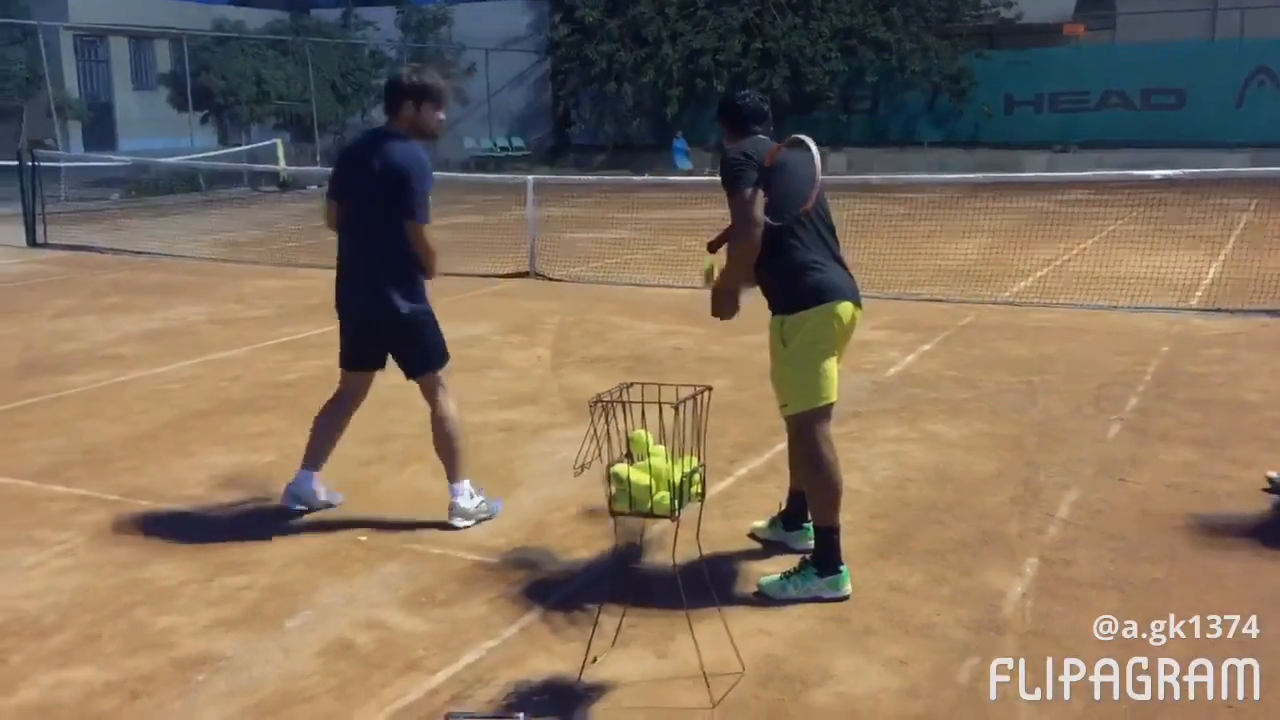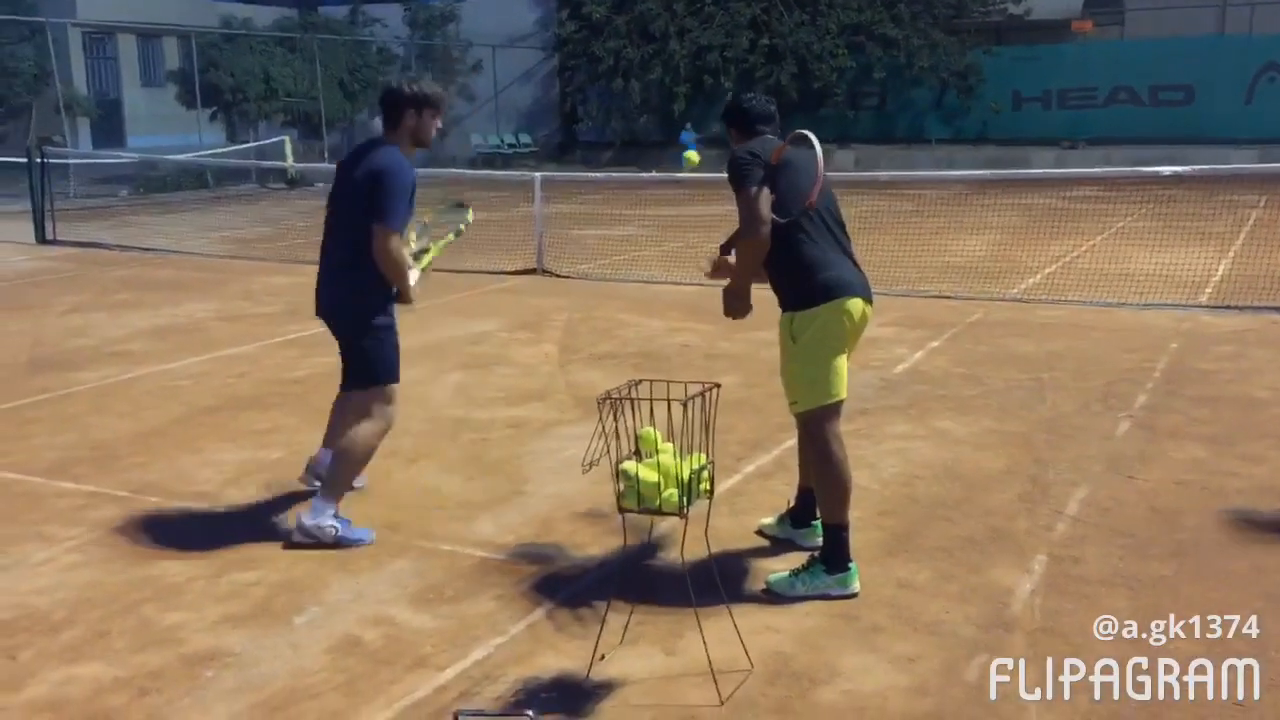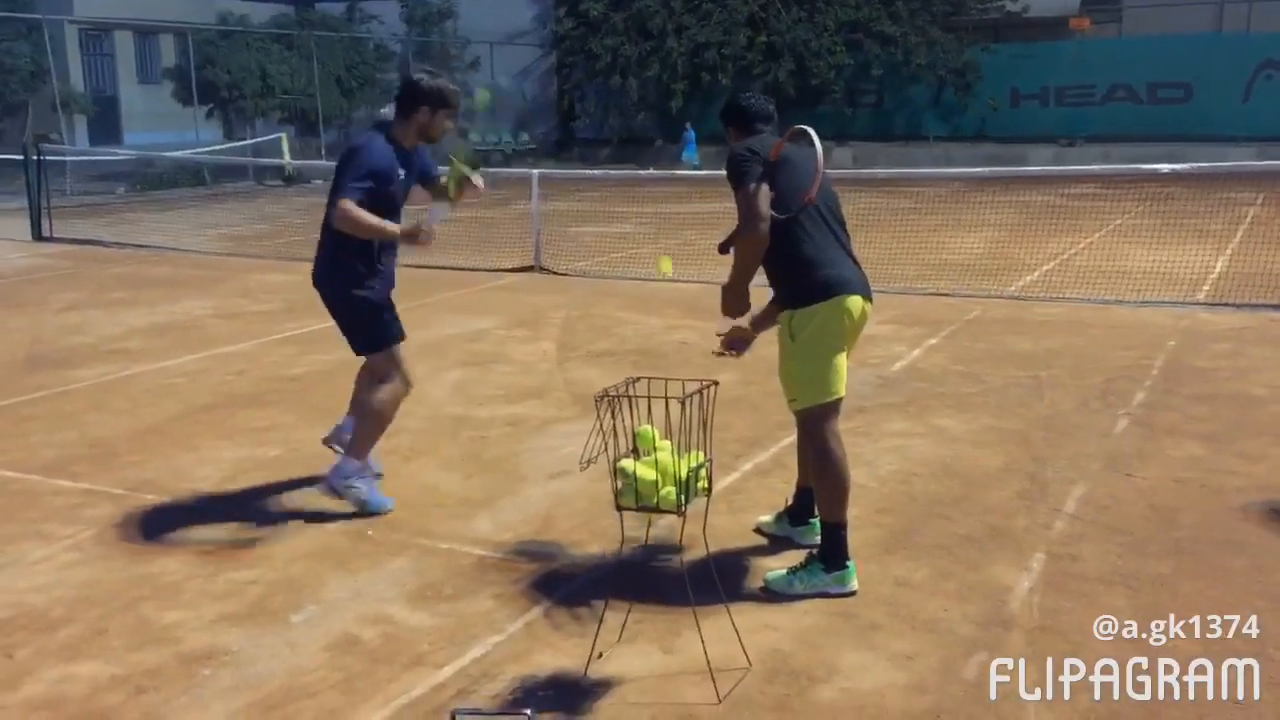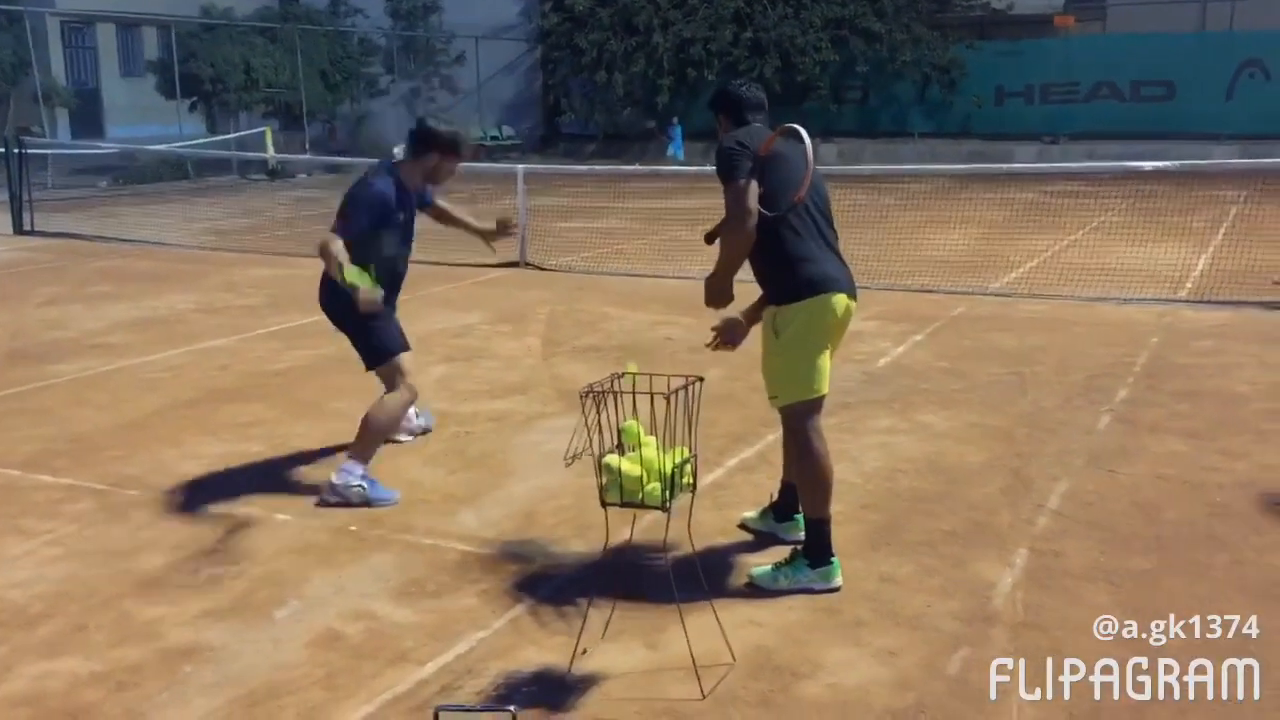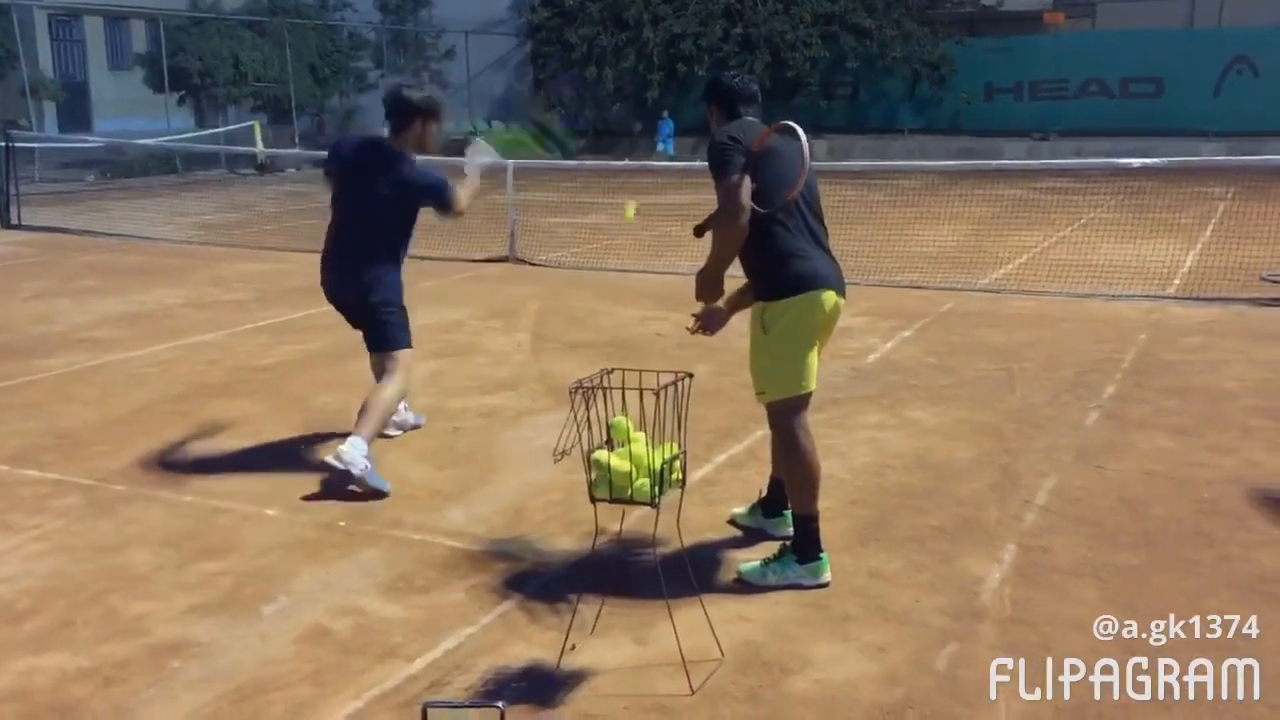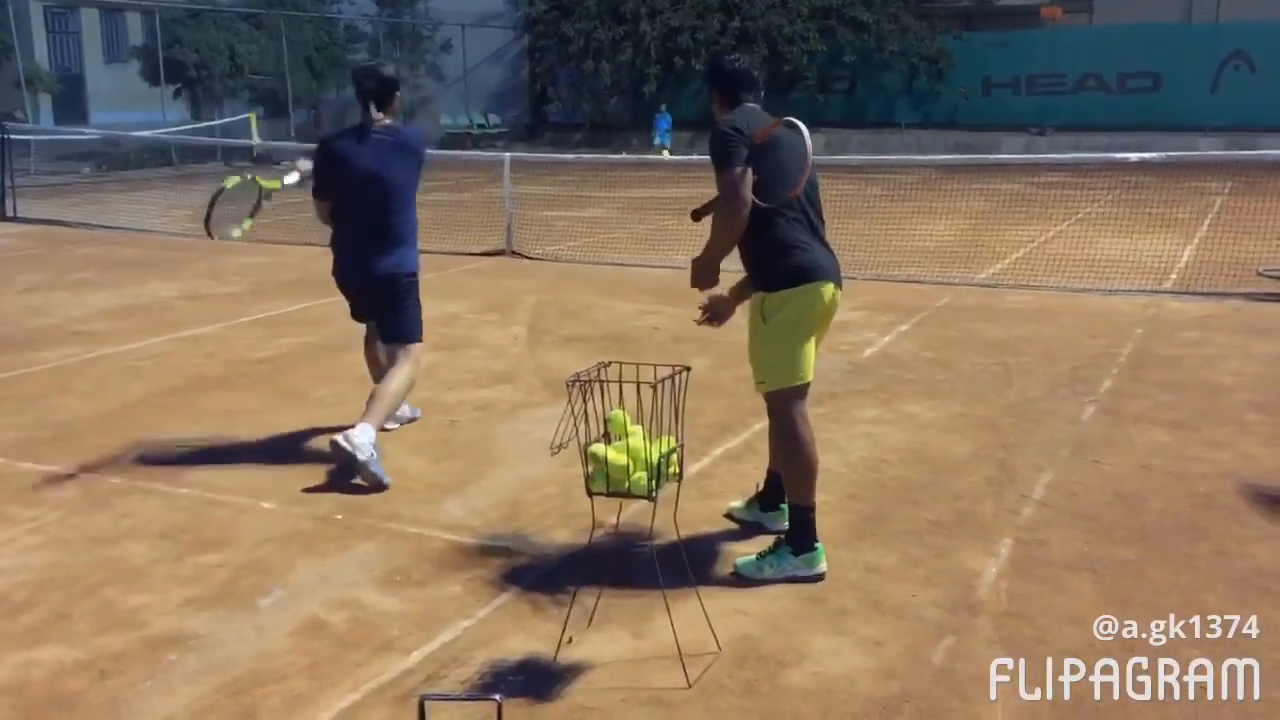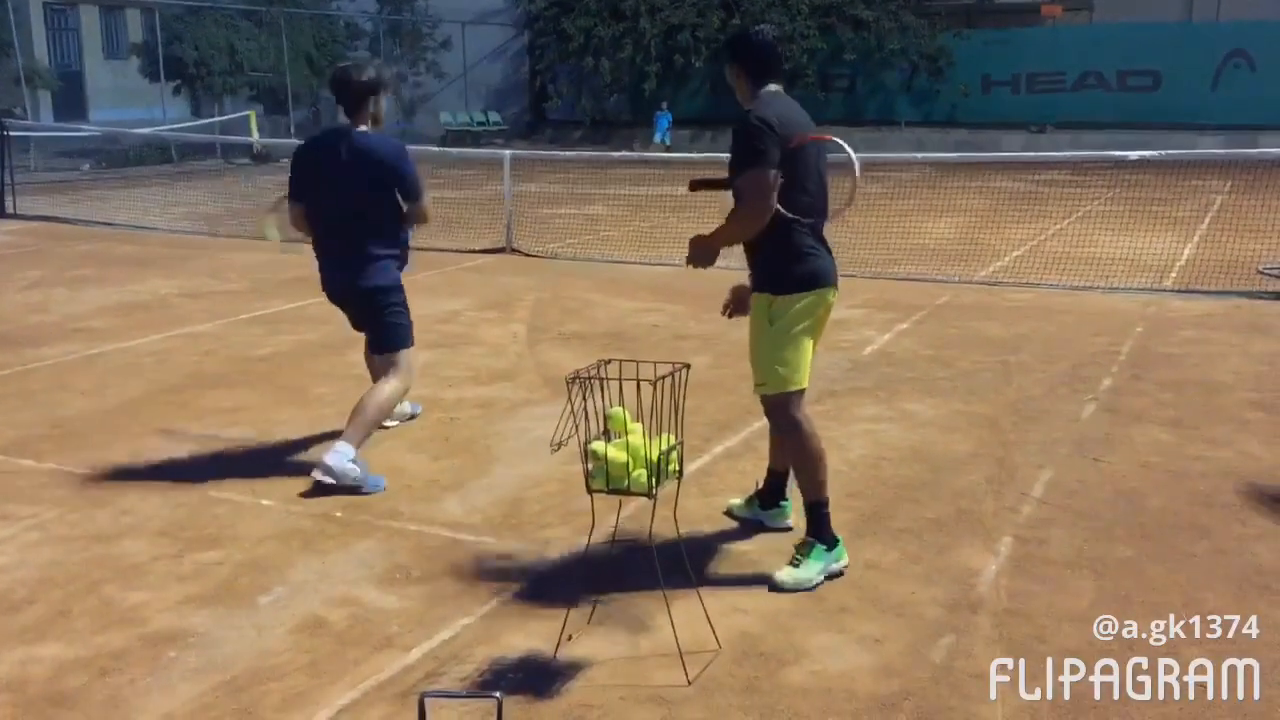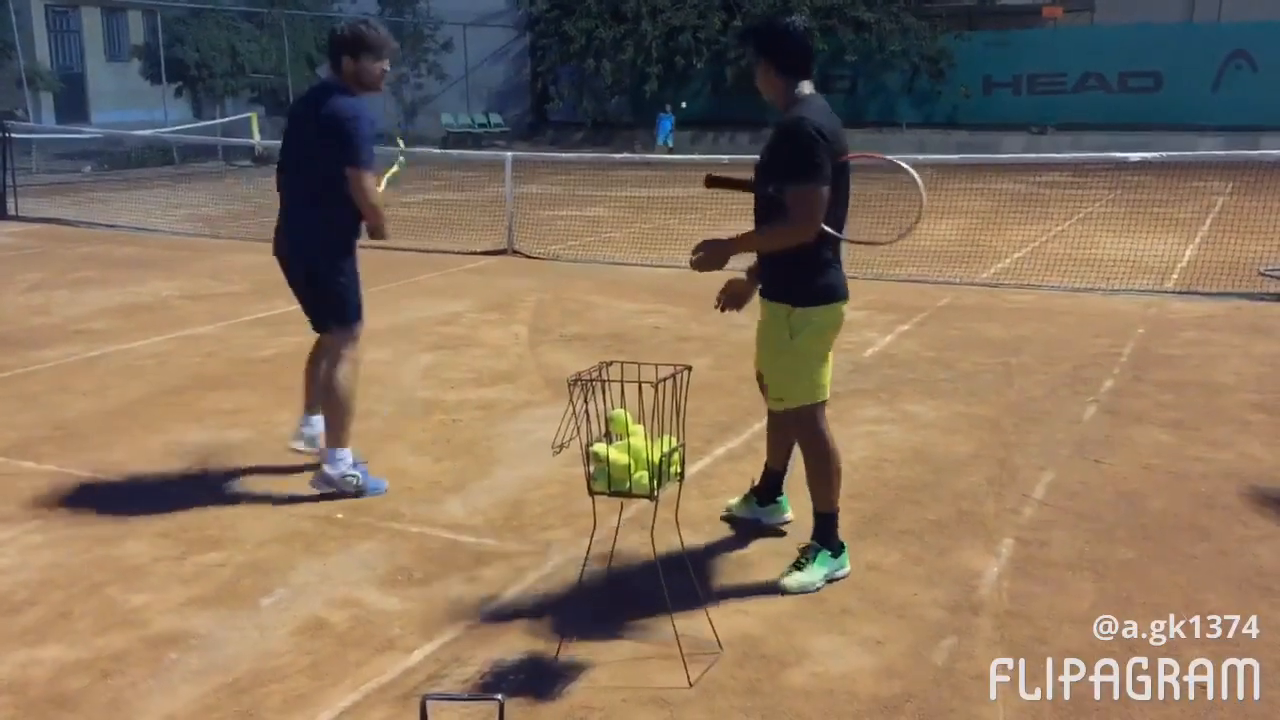
dt=0.3s
person 1, frame 1
left shoulder: (740, 157)
right shoulder: (793, 159)
left elbow: (752, 229)
left wrist: (726, 288)
right wrist: (741, 277)
left hip: (808, 304)
right hip: (838, 296)
left knee: (811, 426)
right knee: (801, 417)
left ankle: (828, 567)
right ankle: (795, 520)
person 1, frame 2
left shoulder: (746, 157)
right shoulder: (799, 158)
left elbow: (759, 227)
left wrist: (737, 287)
right wrist: (740, 268)
left hip: (819, 301)
right hip: (850, 293)
left knee: (822, 423)
right knee: (810, 414)
left ankle: (836, 564)
right ankle: (804, 517)
person 1, frame 3
left shoulder: (746, 154)
right shoulder: (801, 156)
left elbow: (757, 225)
left wrist: (735, 287)
right wrist: (754, 326)
left hip: (821, 300)
right hip: (849, 292)
left knee: (820, 420)
right knee: (810, 413)
left ankle: (834, 562)
right ankle: (801, 515)
person 1, frame 4
left shoulder: (736, 146)
right shoulder: (791, 151)
left elbow: (744, 219)
left wrist: (719, 279)
right wrist: (747, 320)
left hip: (805, 297)
right hip: (834, 289)
left knee: (802, 417)
right knee: (795, 410)
left ankle: (818, 559)
right ankle: (786, 512)
person 1, frame 5
left shoulder: (728, 140)
right shoulder: (783, 145)
left elbow: (737, 214)
left wrist: (710, 273)
right wrist: (727, 307)
left hip: (794, 293)
right hip: (824, 285)
left knee: (789, 414)
right knee: (783, 407)
left ankle: (807, 555)
right ankle: (775, 507)
person 1, frame 6
left shoulder: (731, 131)
right shoulder: (785, 135)
left elbow: (738, 206)
left wrist: (707, 262)
right wrist: (734, 296)
left hip: (791, 285)
right hip: (818, 276)
left knee: (787, 404)
right knee: (782, 399)
left ankle: (802, 545)
right ankle: (772, 501)
person 1, frame 7
left shoulder: (756, 122)
right shoulder: (795, 117)
left elbow: (759, 209)
left wrist: (711, 242)
right wrist: (754, 283)
left hip: (790, 285)
right hip: (806, 276)
left knee: (787, 405)
right knee: (780, 398)
left ankle: (824, 542)
right ankle: (772, 499)
person 1, frame 8
left shoulder: (802, 127)
right shoulder: (812, 119)
left elbow: (804, 223)
left wrist: (729, 248)
right wrist: (754, 276)
left hip: (804, 297)
right hip: (793, 290)
left knee: (806, 415)
right knee: (776, 391)
left ankle: (829, 548)
right ankle: (769, 497)
person 2, frame 1
left shoulder: (352, 151)
right shoulder: (410, 158)
left elbow: (334, 218)
right elbow: (420, 237)
right wrist: (429, 265)
left hip: (352, 295)
right hip: (396, 298)
left knee: (352, 389)
right knee: (439, 395)
left ankle: (305, 483)
right ankle: (462, 497)
person 2, frame 2
left shoulder: (359, 157)
right shoulder: (395, 168)
right elbow: (386, 247)
left wrist: (397, 263)
right wrist: (405, 285)
left hip: (335, 294)
right hip: (363, 303)
left knee: (362, 378)
right knee: (379, 411)
left ankle: (326, 462)
right ankle: (320, 515)
person 2, frame 3
left shoulder: (407, 152)
right shoulder: (370, 151)
left elbow: (444, 190)
right elbow: (341, 213)
left wrist: (465, 183)
right wrist: (398, 232)
left hip: (367, 276)
right hip: (351, 279)
left knee: (382, 362)
right knee: (394, 377)
left ankle: (350, 429)
right ankle: (350, 472)
person 2, frame 4
left shoulder: (410, 185)
right shoulder: (378, 192)
left elbow: (434, 206)
right elbow: (330, 244)
left wrist: (483, 230)
right wrist: (356, 286)
left hip: (371, 297)
right hip: (354, 301)
left knee: (397, 363)
right knee: (404, 384)
left ankle: (401, 419)
right ankle: (349, 478)
person 2, frame 5
left shoulder: (347, 148)
right shoulder: (417, 177)
right elbow: (456, 206)
right wrist: (473, 175)
left hip: (335, 276)
right hip: (375, 282)
left knee: (384, 339)
right knee: (398, 370)
left ankle: (390, 413)
right ankle: (354, 450)
person 2, frame 6
left shoulder: (331, 148)
right shoulder: (412, 141)
left elbow: (325, 214)
left hip: (349, 267)
right hip: (396, 268)
left knee: (377, 330)
right knee: (406, 361)
left ankle: (389, 407)
right ankle: (361, 436)
person 2, frame 7
left shoulder: (307, 152)
right shoulder: (391, 152)
left elbow: (298, 219)
right elbow: (419, 214)
left hip: (335, 275)
right hip: (378, 275)
left knee: (377, 341)
right knee: (398, 373)
left ankle: (387, 408)
right ankle: (340, 460)
person 2, frame 8
left shoulder: (308, 103)
right shoulder: (352, 113)
left elbow: (290, 175)
right elbow: (361, 188)
right wrist: (378, 222)
left hip: (294, 243)
right hip: (326, 246)
left knee: (329, 338)
right knee: (343, 348)
left ankle: (313, 426)
right ankle: (338, 464)
